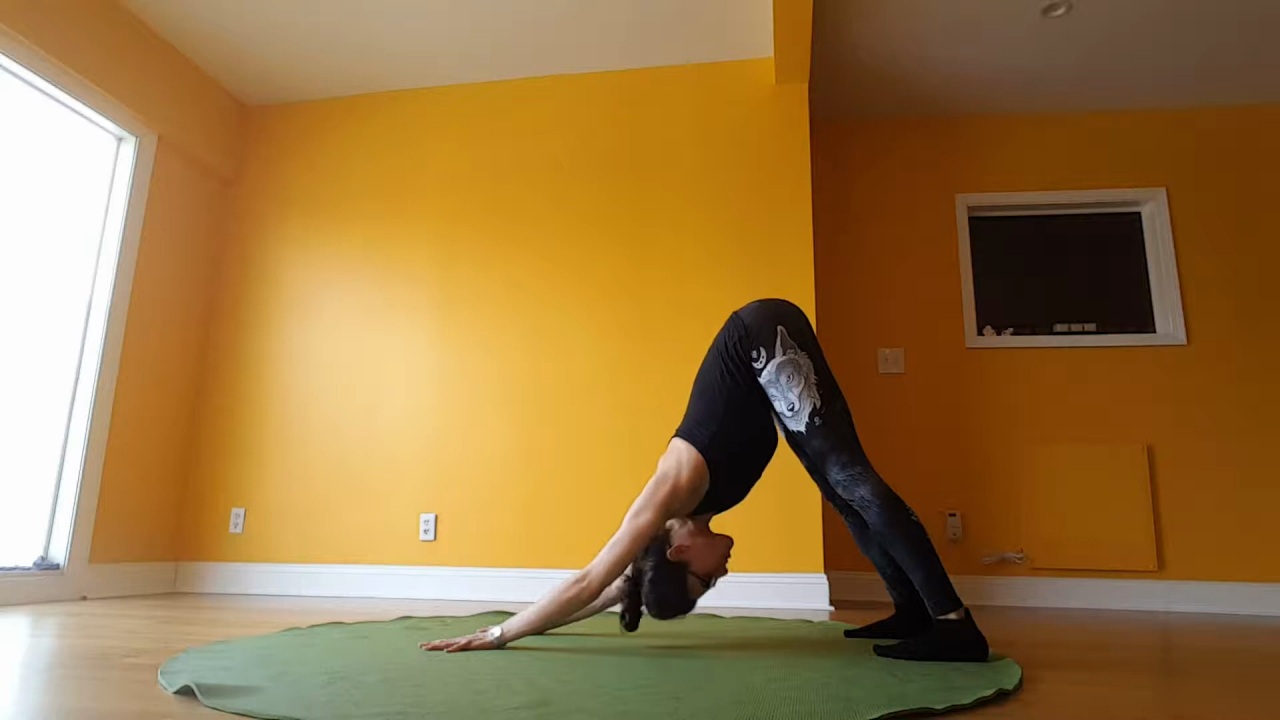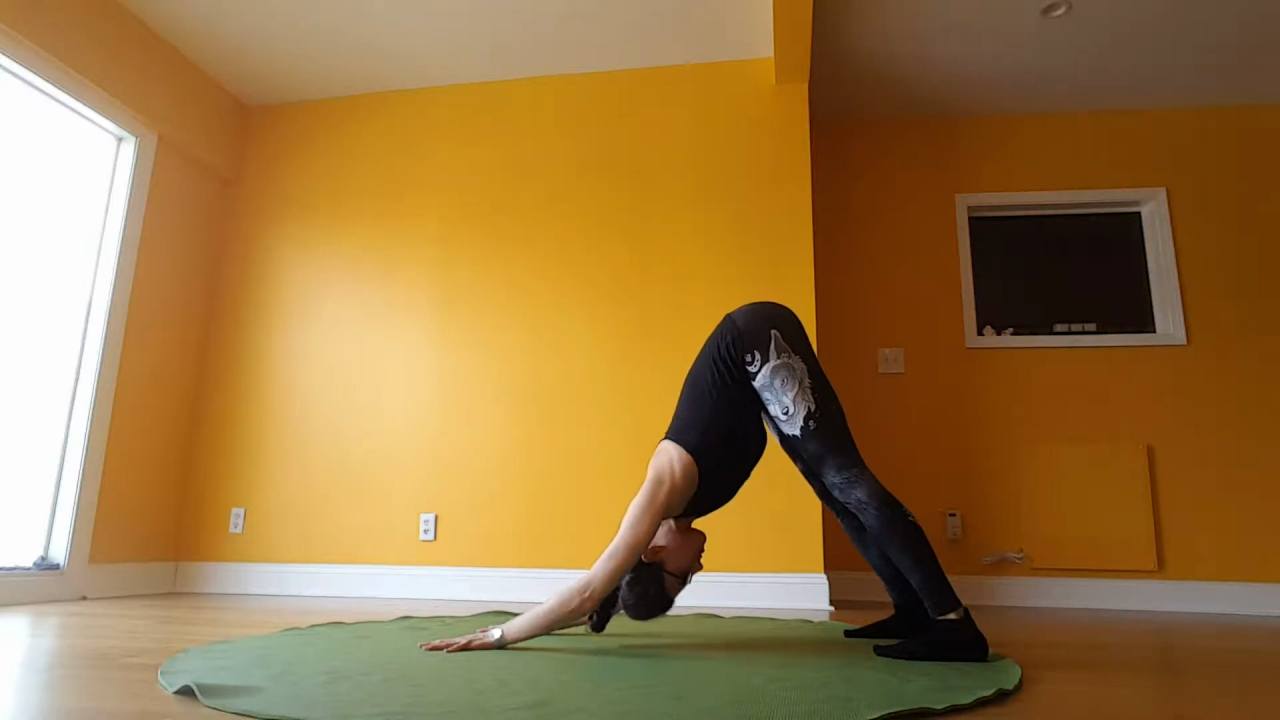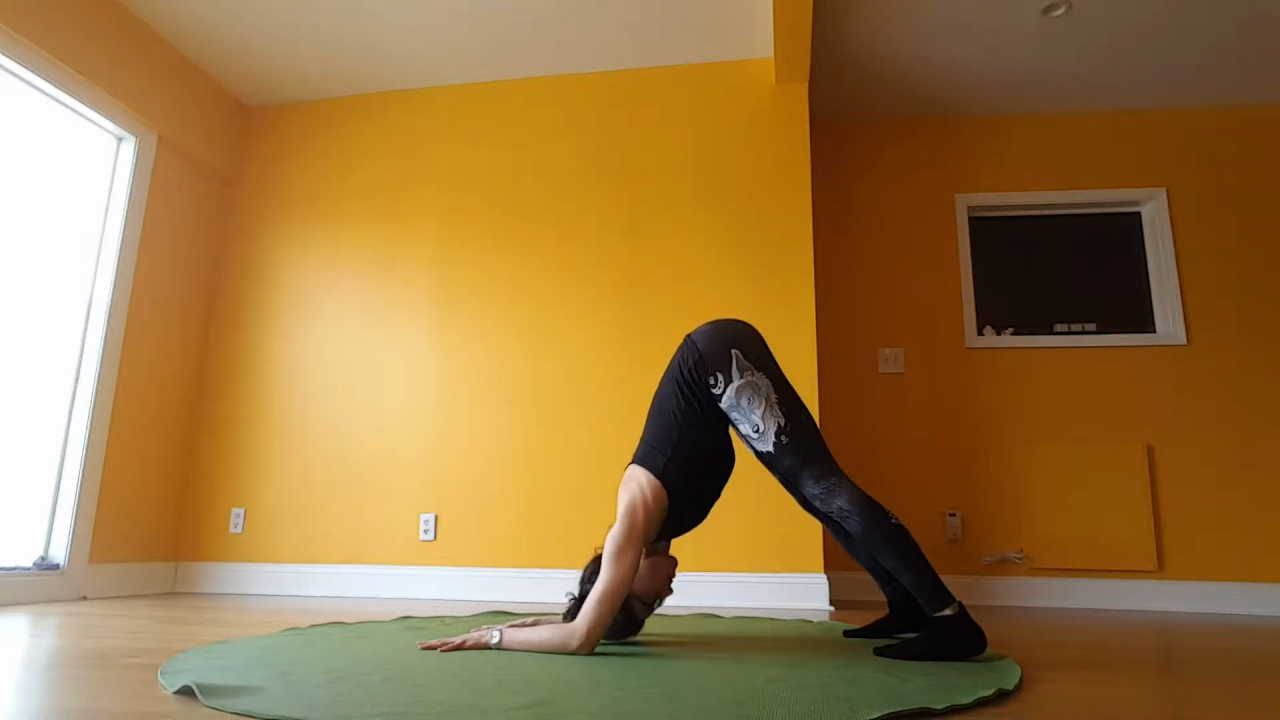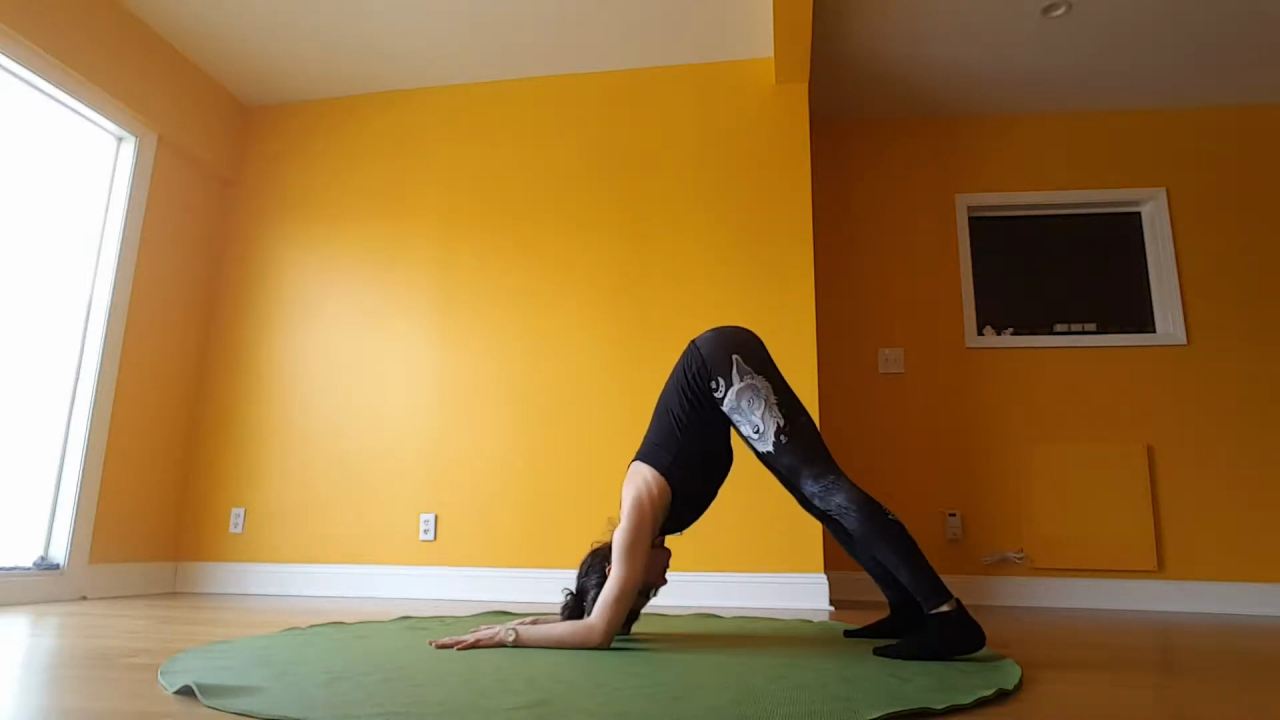
dt=1s
person 1, frame 1
left shoulder: (673, 494)
left elbow: (587, 584)
right elbow: (597, 588)
right wrist: (521, 626)
left hip: (765, 336)
right hip: (764, 347)
left knee: (849, 479)
right knee: (843, 486)
left ankle: (952, 621)
right ankle: (915, 609)
person 1, frame 2
left shoulder: (664, 491)
right shoulder: (667, 497)
left elbow: (588, 592)
right elbow: (594, 595)
left wrist: (499, 636)
right wrist: (519, 626)
left hip: (757, 341)
right hip: (758, 353)
left knee: (844, 481)
right knee: (838, 488)
left ankle: (951, 622)
right ankle: (914, 609)
person 1, frame 3
left shoulder: (635, 521)
right shoulder: (646, 524)
left elbow: (582, 638)
right elbow: (588, 617)
left wrist: (494, 635)
right wrist: (522, 622)
left hip: (720, 359)
right hip: (721, 364)
left knee: (823, 490)
right knee: (820, 494)
left ankle: (947, 618)
right ankle: (908, 604)
person 1, frame 4
left shoulder: (637, 519)
right shoulder: (644, 522)
left elbow: (600, 631)
right elbow: (600, 615)
left wrist: (509, 633)
right wrist: (521, 623)
left hip: (723, 365)
right hip: (724, 371)
left knee: (822, 487)
right knee: (820, 494)
left ankle: (945, 615)
right ankle: (909, 606)
